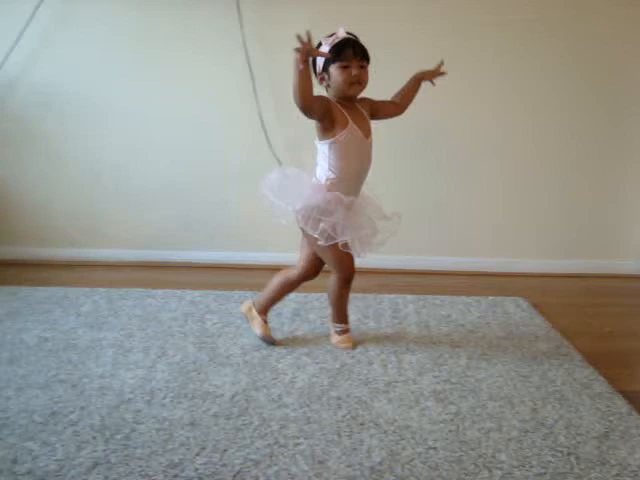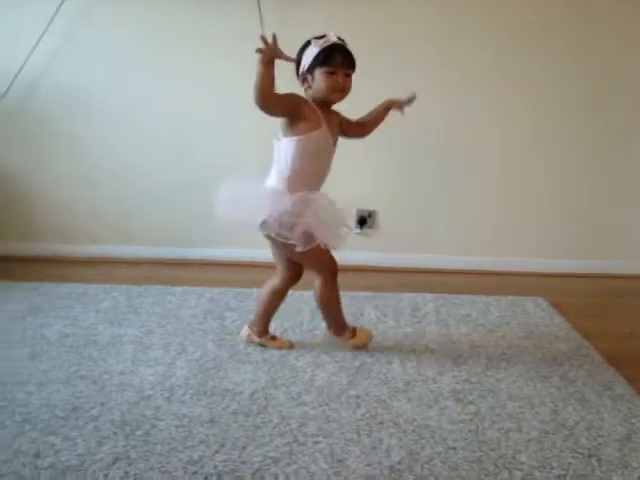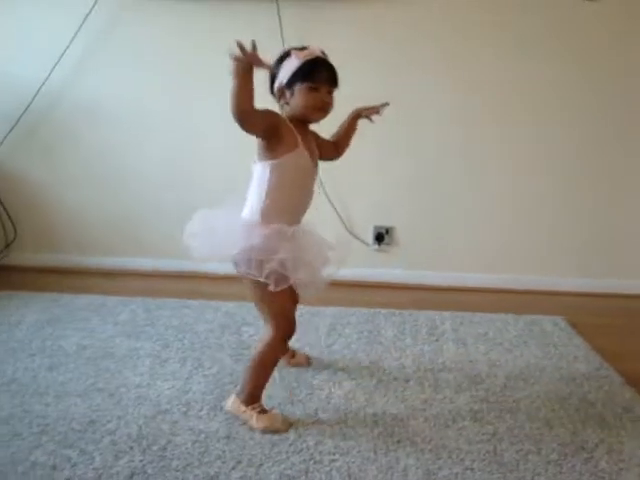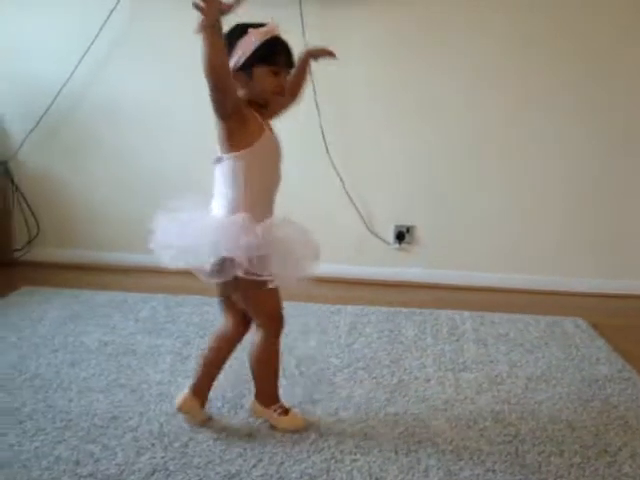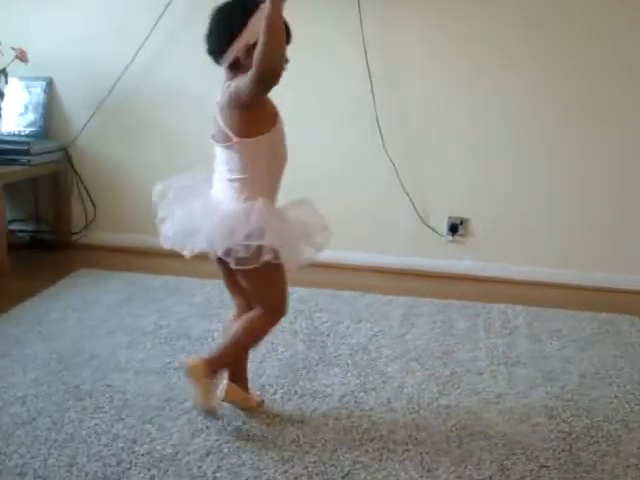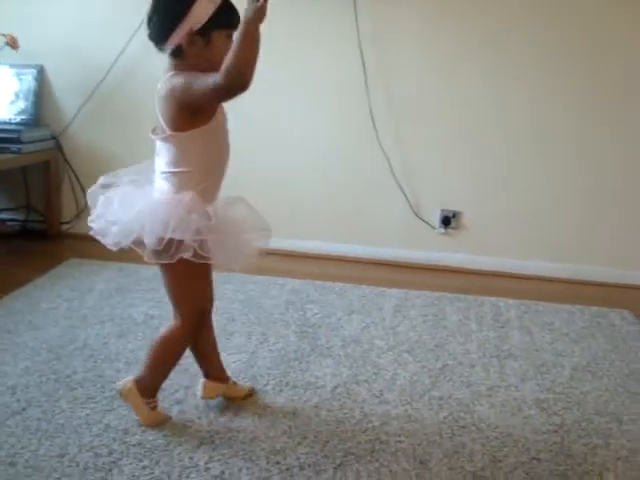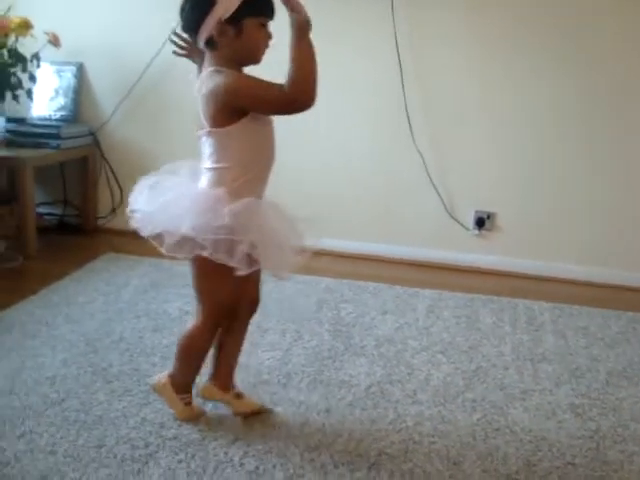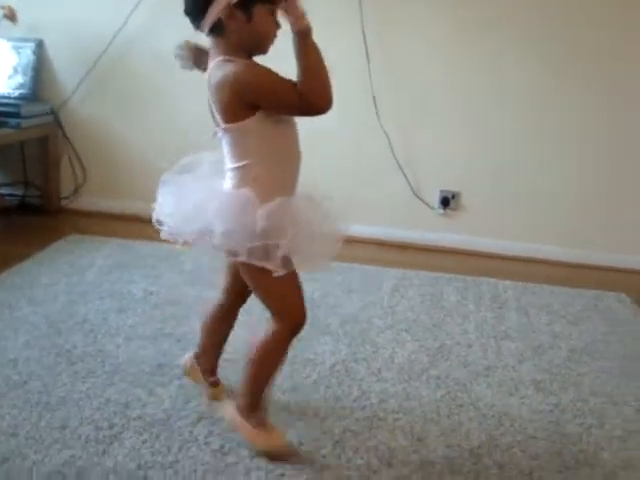
dt=0.4s
person 1, frame 1
left shoulder: (363, 108)
right shoulder: (326, 108)
left elbow: (396, 105)
right elbow: (303, 103)
left wrist: (418, 77)
right wrist: (301, 65)
left hip: (340, 206)
right hip: (321, 205)
left knee: (307, 268)
right knee: (344, 269)
left ankle: (257, 308)
right ankle: (339, 326)
person 1, frame 2
left shoulder: (331, 118)
right shoulder: (297, 106)
left elbow: (360, 128)
right elbow: (264, 102)
left wrist: (388, 106)
right wrist: (267, 62)
left hip: (295, 208)
right hip: (283, 210)
left knee: (288, 274)
right knee: (327, 270)
left ankle: (256, 329)
right ankle: (341, 331)
person 1, frame 3
left shoulder: (308, 137)
right shoulder: (274, 128)
left elbow: (335, 148)
right elbow: (242, 114)
left wrist: (355, 116)
right wrist: (244, 72)
left hip: (280, 241)
right hip: (259, 243)
left knee: (287, 308)
right knee: (282, 323)
left ankle: (277, 351)
right ankle: (246, 399)
person 1, frame 4
left shoulder: (255, 116)
right shoulder: (233, 114)
left elbow: (287, 98)
right elbow: (216, 76)
left wrist: (304, 62)
left hip: (233, 238)
right hip: (237, 242)
left knee: (236, 322)
right knee: (269, 323)
left ankle: (194, 395)
right ankle: (267, 402)
person 1, frame 5
left shoulder: (233, 90)
right shoulder: (244, 94)
left elbow: (262, 64)
right elbow: (268, 68)
left hip: (226, 216)
right hip: (245, 222)
left knee: (249, 305)
right knee: (271, 307)
left ankle: (234, 383)
right ankle: (208, 368)
person 1, frame 6
left shoulder: (183, 82)
right shoulder: (184, 87)
right elbow: (235, 80)
left hip: (185, 215)
right hip: (179, 221)
left knee: (200, 307)
right knee: (189, 317)
left ankle: (216, 378)
right ankle: (143, 388)
person 1, frame 7
left shoulder: (219, 78)
right shoulder: (227, 85)
right elbow: (300, 97)
left wrist: (203, 60)
left hip: (236, 215)
right hip: (218, 218)
left knee: (245, 306)
right knee: (213, 314)
left ankle: (222, 384)
right ankle: (175, 386)
person 1, frame 8
left shoulder: (225, 69)
right shoulder: (238, 74)
right elbow: (316, 100)
left wrist: (207, 65)
left hip: (250, 212)
right hip: (251, 217)
left knee: (233, 297)
right knee: (290, 319)
left ankle: (203, 368)
right ankle: (248, 411)
